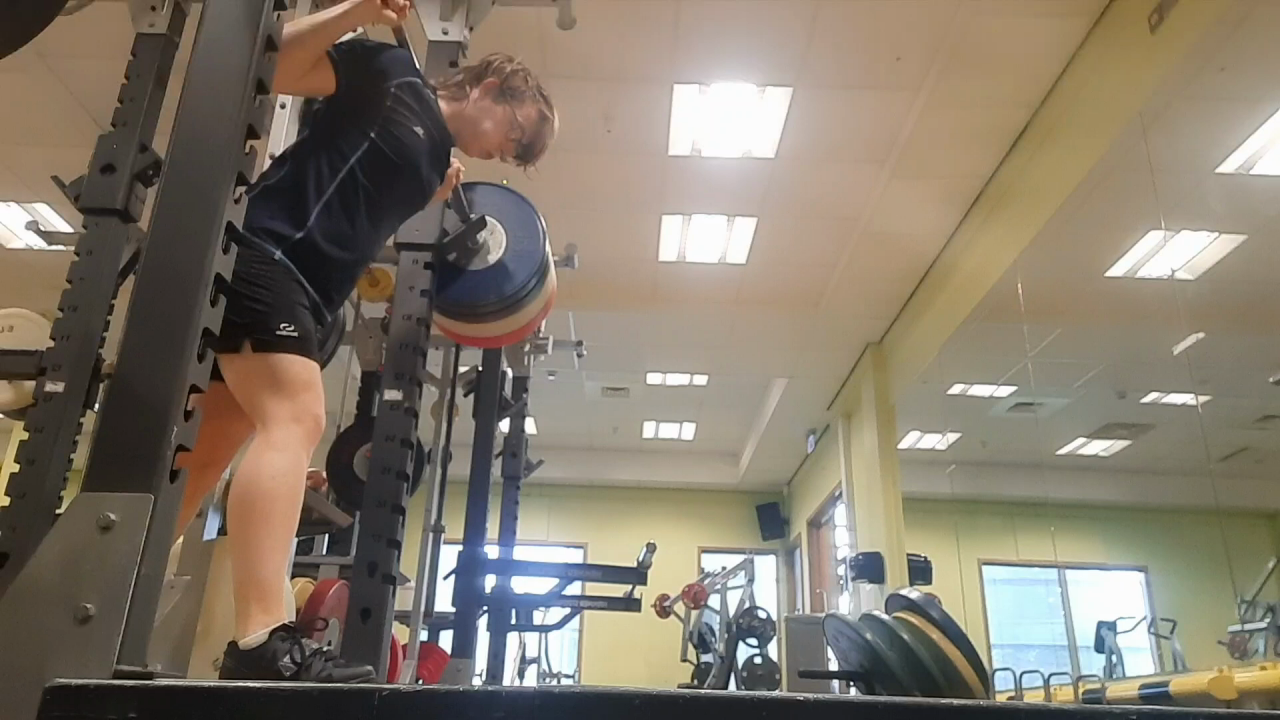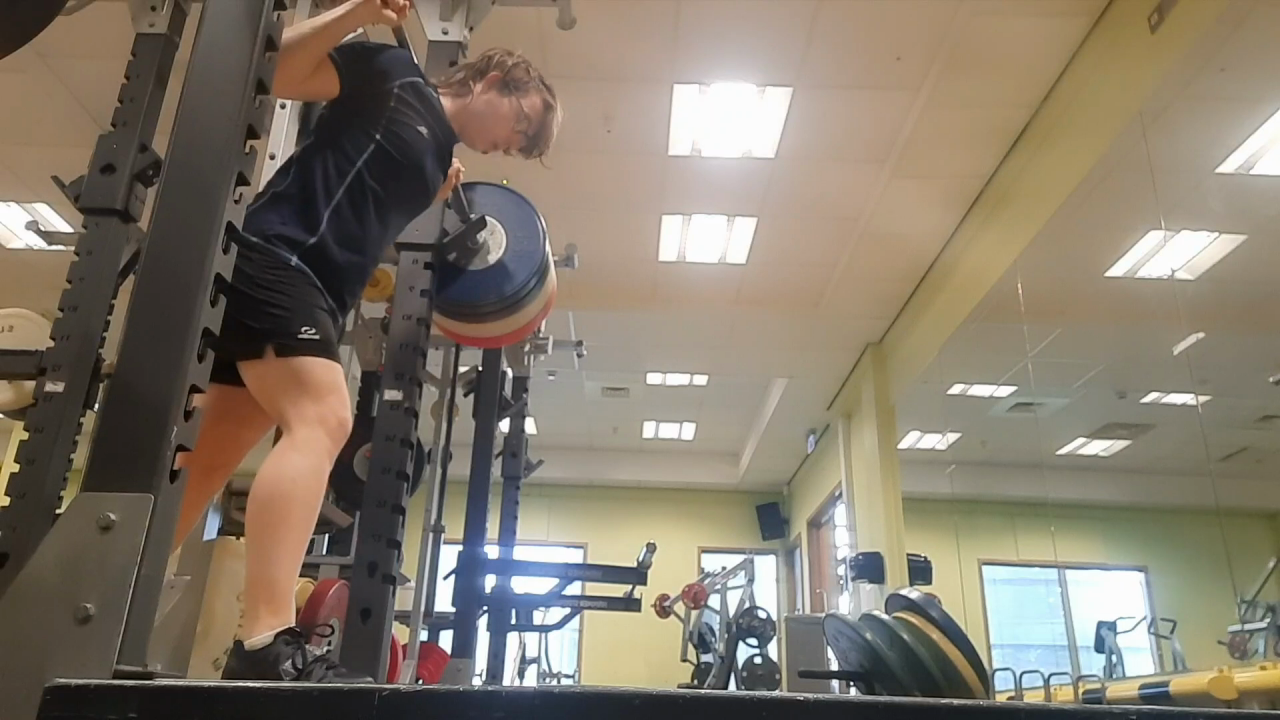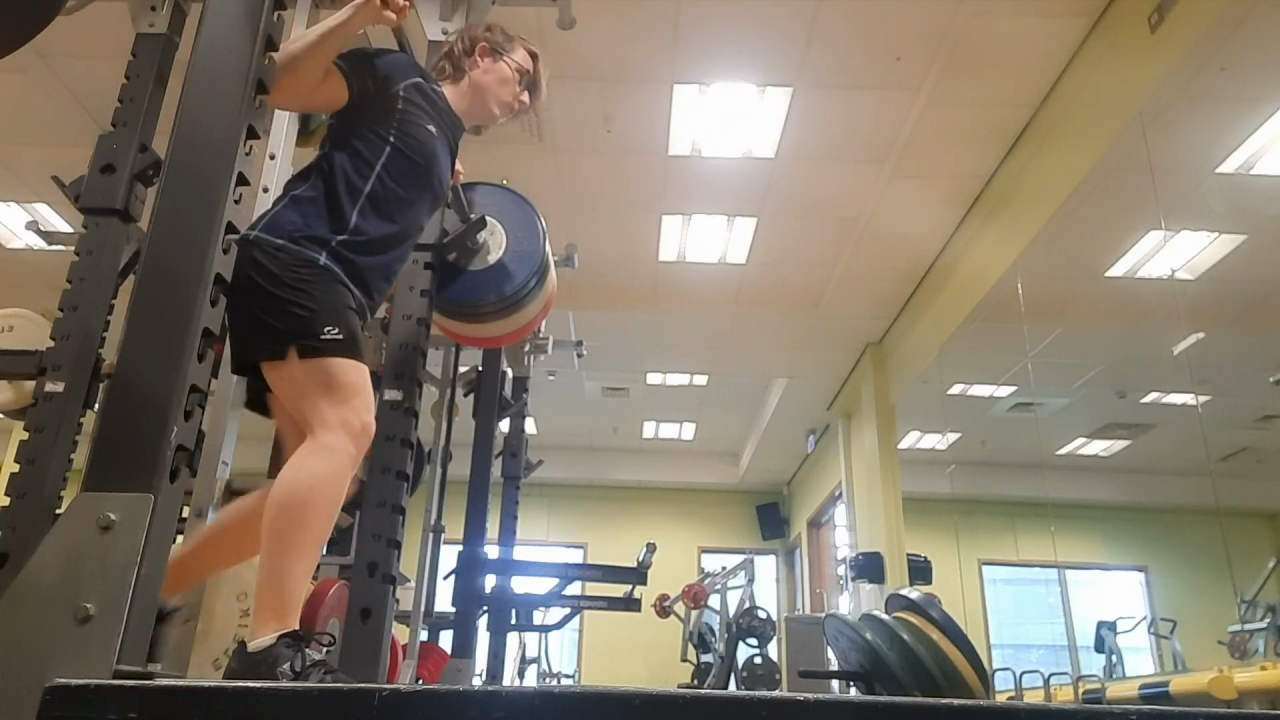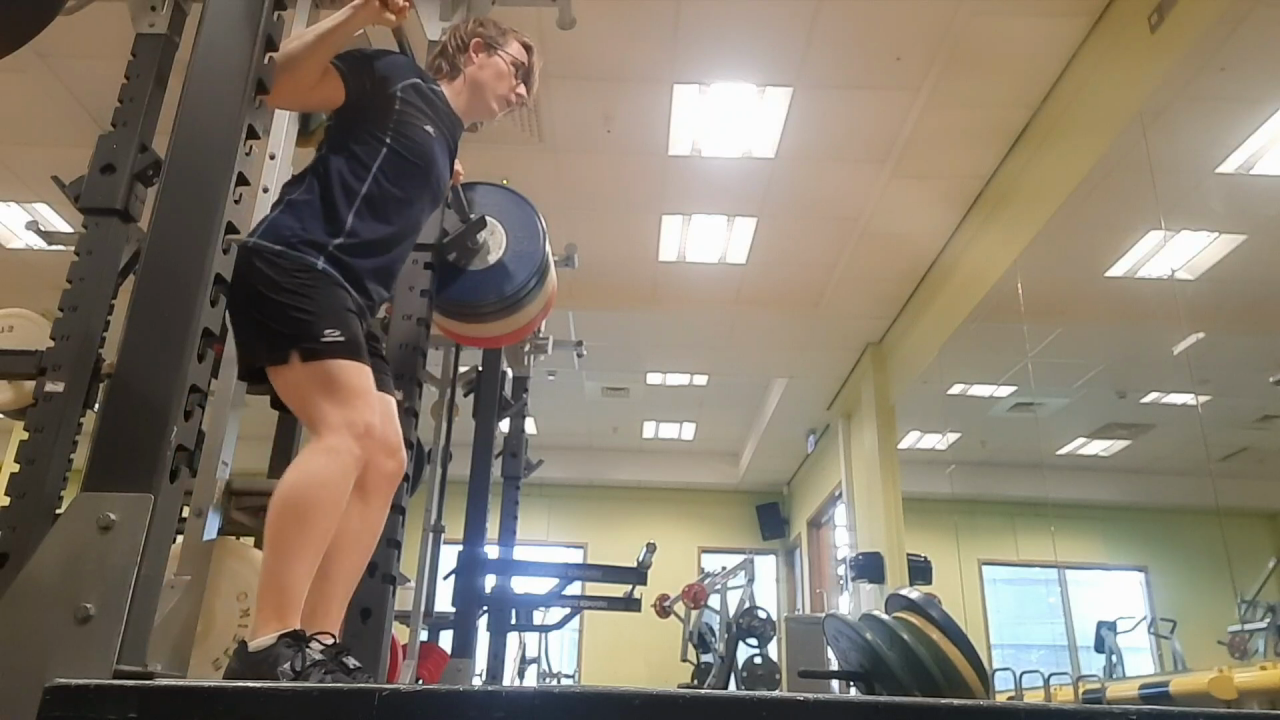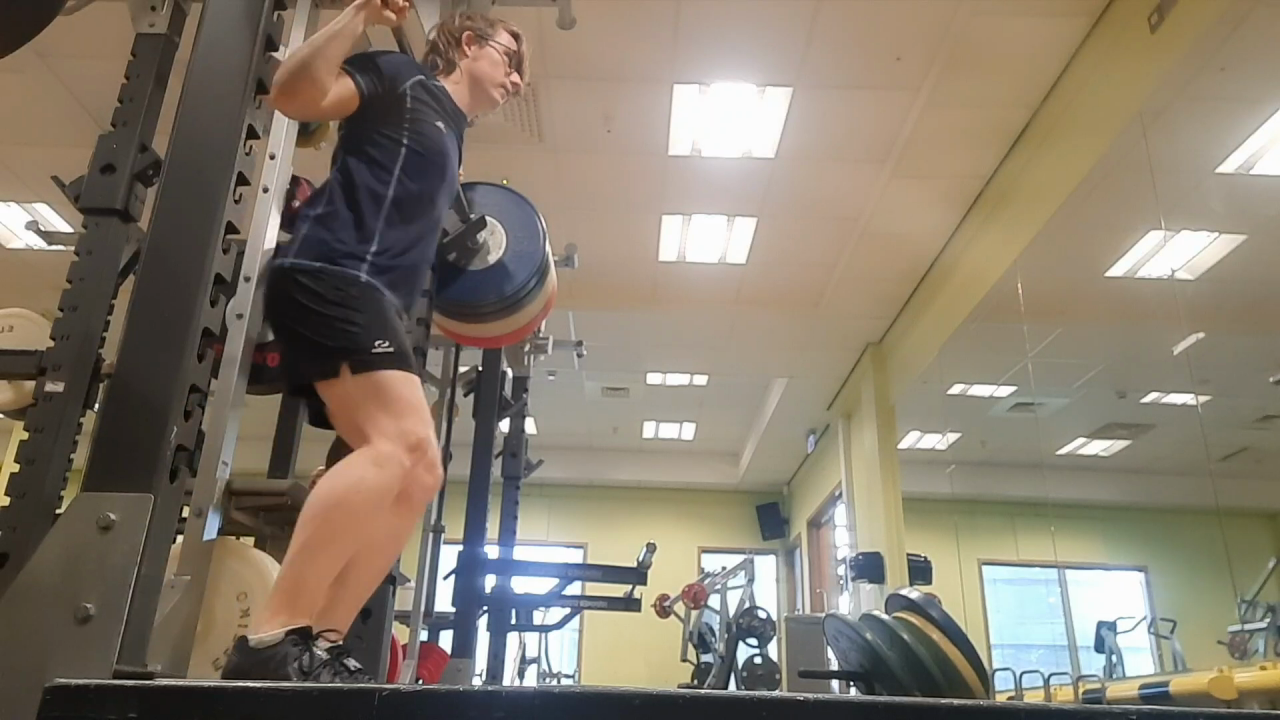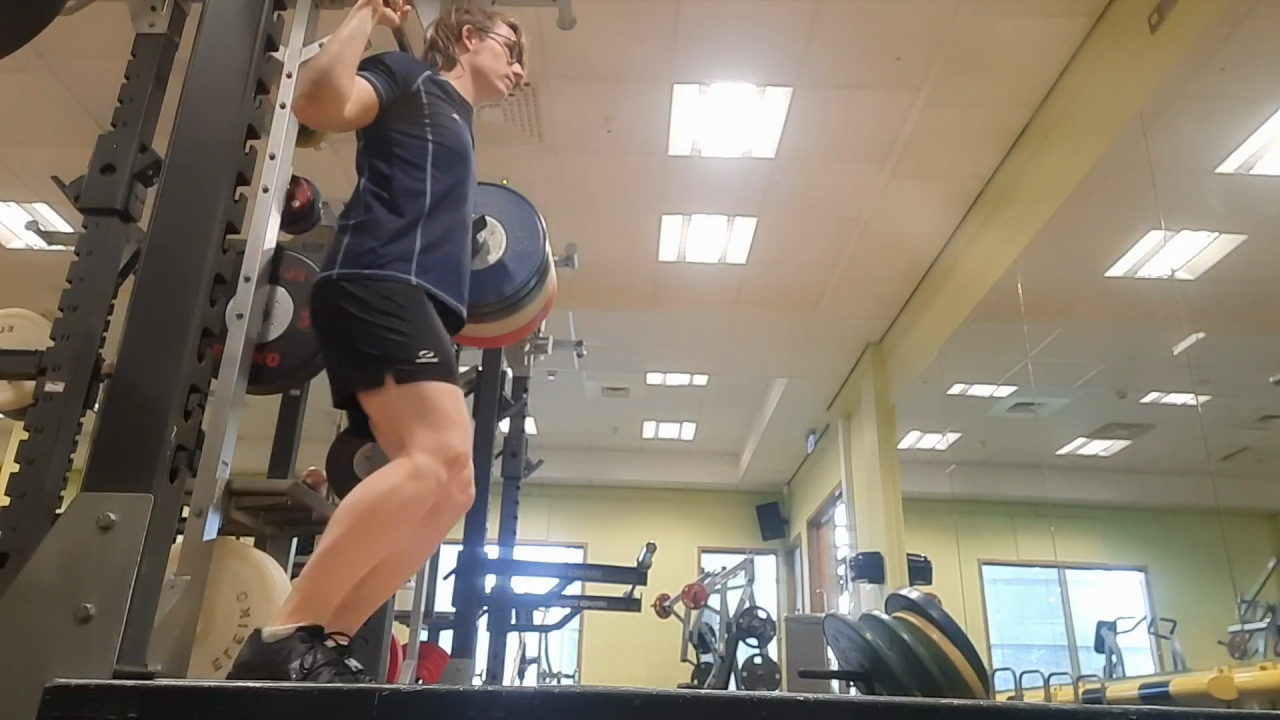
dt=0.3s
person 1, frame 1
left shoulder: (434, 161)
right shoulder: (390, 76)
right elbow: (272, 66)
left wrist: (434, 197)
left hip: (296, 286)
right hip: (258, 255)
left knee: (203, 455)
right knee: (294, 419)
right ankle: (262, 641)
person 1, frame 2
left shoulder: (440, 158)
right shoulder: (393, 77)
right elbow: (276, 72)
left wrist: (437, 198)
left hip: (305, 288)
right hip: (270, 260)
left knee: (208, 460)
right knee: (321, 421)
right ankle: (266, 645)
person 1, frame 3
left shoulder: (444, 150)
right shoulder: (399, 79)
right elbow: (282, 83)
left wrist: (438, 195)
left hip: (336, 291)
right hip: (293, 263)
left knee: (340, 444)
right knee: (345, 428)
left ankle: (150, 594)
right ankle: (267, 647)
person 1, frame 4
left shoulder: (445, 143)
right shoulder: (396, 79)
right elbow: (280, 84)
left wrist: (442, 192)
left hip: (341, 295)
right hip: (295, 265)
left knee: (382, 461)
right knee: (348, 431)
left ankle: (316, 644)
right ankle: (268, 648)
person 1, frame 5
left shoulder: (447, 134)
right shoulder: (400, 80)
right elbow: (294, 91)
left wrist: (449, 200)
left hip: (366, 295)
right hip: (332, 279)
left knee: (418, 470)
right knee: (400, 445)
left ankle: (320, 645)
right ankle: (271, 641)
person 1, frame 6
left shoulder: (452, 124)
right shoulder: (411, 79)
right elbow: (318, 101)
left hip: (412, 304)
right hip: (379, 287)
left knee: (451, 486)
right knee: (434, 458)
left ankle: (324, 645)
right ankle: (284, 640)
